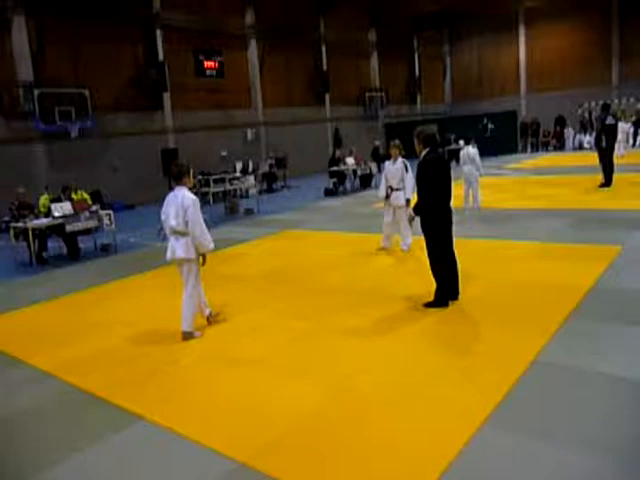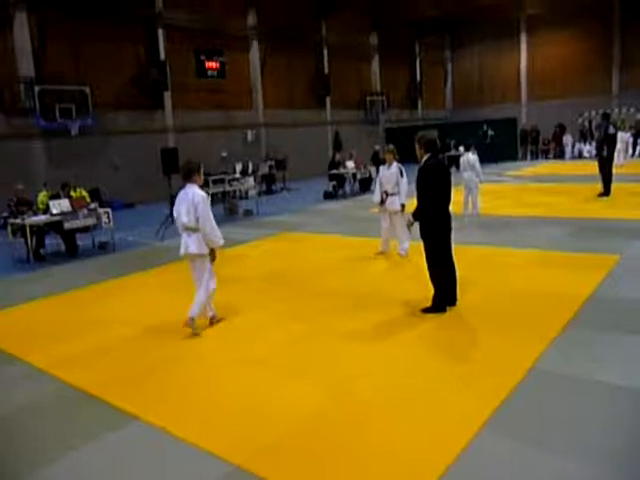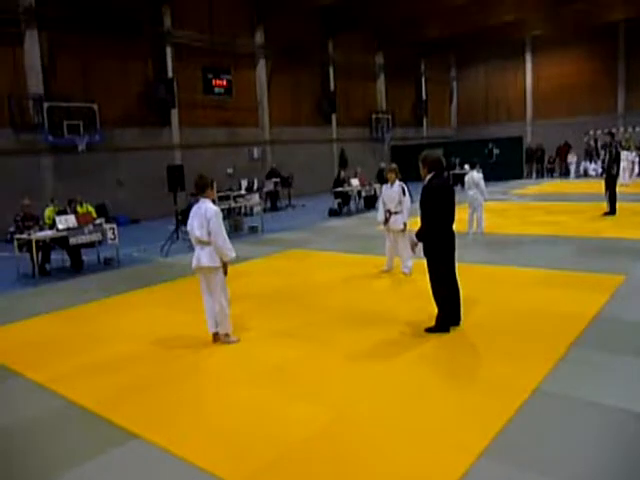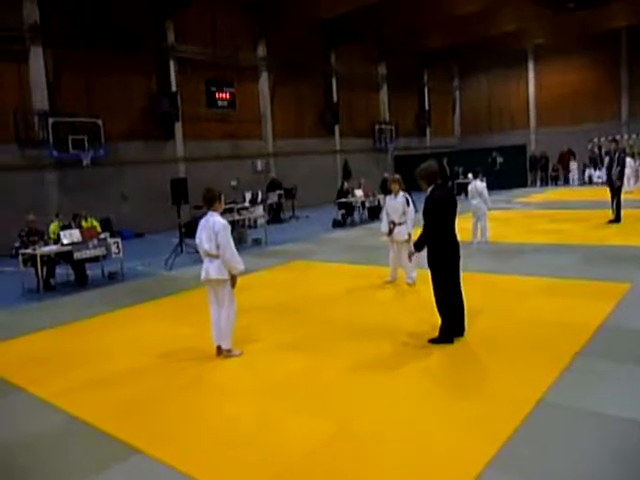
dt=0.3s
person 1, frame 1
left shoulder: (426, 163)
right shoulder: (440, 158)
left elbow: (426, 193)
left wrist: (415, 211)
left hip: (432, 216)
right hip: (443, 212)
left knee: (437, 257)
right knee: (447, 253)
left ankle: (442, 297)
right ankle: (452, 292)
person 1, frame 2
left shoulder: (427, 168)
right shoulder: (441, 164)
left elbow: (426, 199)
left wrist: (414, 217)
left hip: (432, 221)
right hip: (442, 218)
left knee: (435, 263)
right knee: (445, 259)
left ankle: (440, 303)
right ankle: (450, 298)
person 1, frame 3
left shoulder: (430, 187)
right shoulder: (445, 183)
left elbow: (429, 218)
left wrist: (418, 237)
left hip: (435, 241)
right hip: (447, 237)
left knee: (439, 282)
right knee: (449, 278)
left ankle: (443, 322)
right ankle: (454, 317)
person 1, frame 4
left shoulder: (433, 198)
right shoulder: (447, 192)
left elbow: (430, 229)
left wrist: (416, 247)
left hip: (440, 251)
right hip: (451, 247)
left knee: (443, 293)
right knee: (454, 289)
left ankle: (447, 333)
right ankle: (458, 328)
person 2, frame 1
left shoulder: (169, 198)
right shoulder: (190, 199)
left elbow: (165, 223)
right elbow: (196, 227)
right wrist: (204, 249)
left hip: (175, 245)
right hip: (188, 246)
left knee: (194, 283)
right knee: (191, 288)
left ankle: (207, 313)
right ankle: (187, 330)
person 2, frame 2
left shoulder: (181, 196)
right shoulder: (200, 196)
left elbow: (178, 220)
right elbow: (206, 224)
right wrist: (214, 245)
left hip: (187, 241)
right hip: (199, 242)
left knee: (202, 280)
right knee: (207, 283)
left ankle: (211, 315)
right ankle: (192, 317)
person 2, frame 3
left shoulder: (194, 210)
right shoulder: (213, 210)
left elbow: (192, 233)
right elbow: (219, 237)
right wrist: (226, 258)
left hip: (200, 256)
right hip: (213, 256)
left knee: (208, 295)
right knee: (221, 296)
left ankle: (215, 332)
right ankle: (225, 333)
person 2, frame 4
left shoulder: (203, 223)
right shoulder: (221, 223)
right elbow: (227, 251)
right wrist: (234, 271)
left hip: (208, 268)
right hip: (221, 269)
left knee: (215, 308)
right knee: (227, 309)
left ankle: (219, 346)
right ankle: (226, 348)
person 3, frame 1
left shoulder: (403, 163)
right shoulder: (387, 164)
left elbow: (408, 180)
right elbow: (384, 180)
left wrist: (408, 197)
right wrist: (384, 195)
left hip: (400, 195)
right hip: (390, 195)
left knee: (403, 221)
right knee: (387, 220)
left ankle: (405, 244)
right ankle: (386, 243)
person 3, frame 2
left shoulder: (399, 168)
right shoulder: (382, 168)
left elbow: (403, 185)
right elbow: (378, 185)
left wrist: (403, 202)
right wrist: (378, 200)
left hip: (395, 200)
right hip: (385, 200)
left knee: (399, 225)
right knee: (385, 225)
left ankle: (403, 249)
right ankle: (384, 248)
person 3, frame 3
left shoulder: (401, 187)
right shoulder: (385, 187)
left elbow: (406, 204)
right elbow: (382, 204)
left wrist: (404, 221)
right wrist: (383, 219)
left hip: (398, 219)
right hip: (388, 219)
left knee: (403, 244)
right knee: (389, 244)
left ankle: (406, 267)
right ankle: (389, 266)
person 3, frame 4
left shoulder: (405, 197)
right shoulder: (388, 198)
left elbow: (410, 215)
right elbow: (385, 215)
left wrist: (409, 231)
right wrist: (386, 230)
left hip: (402, 229)
right hip: (392, 230)
left knee: (406, 255)
right knee: (393, 255)
left ankle: (410, 278)
right ankle: (392, 276)
